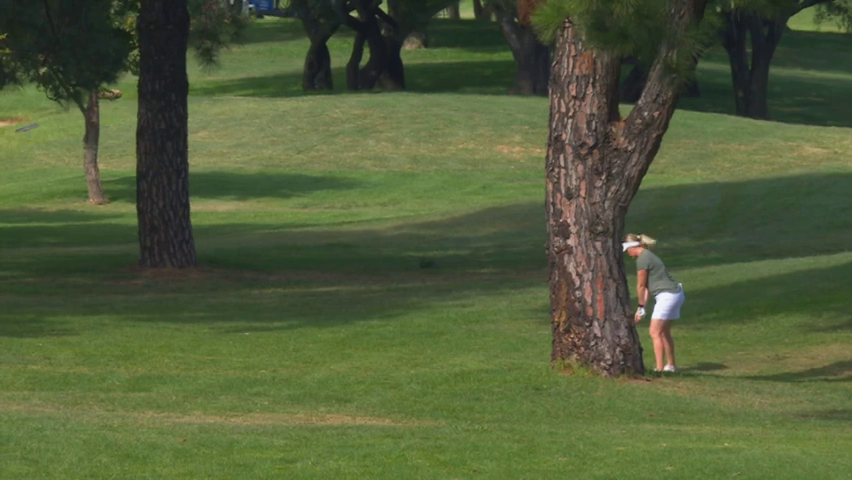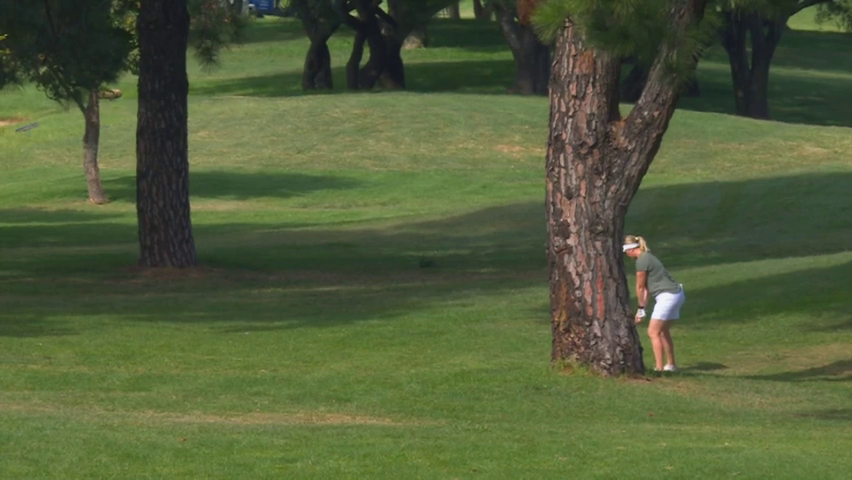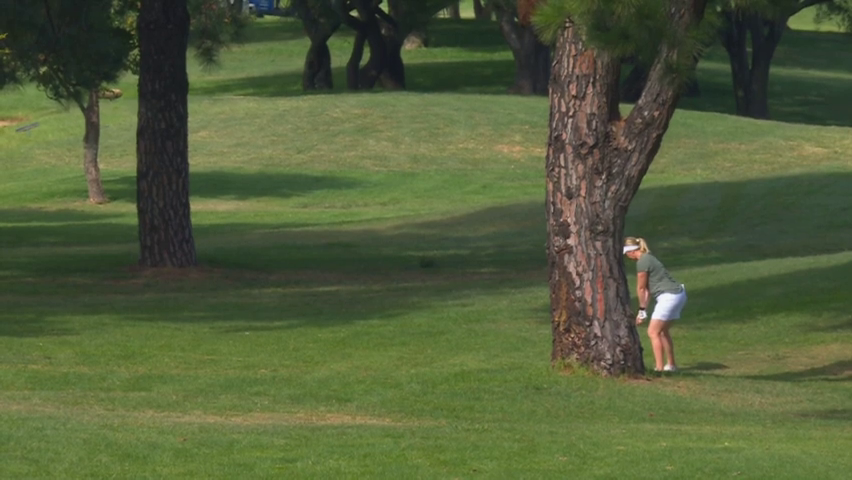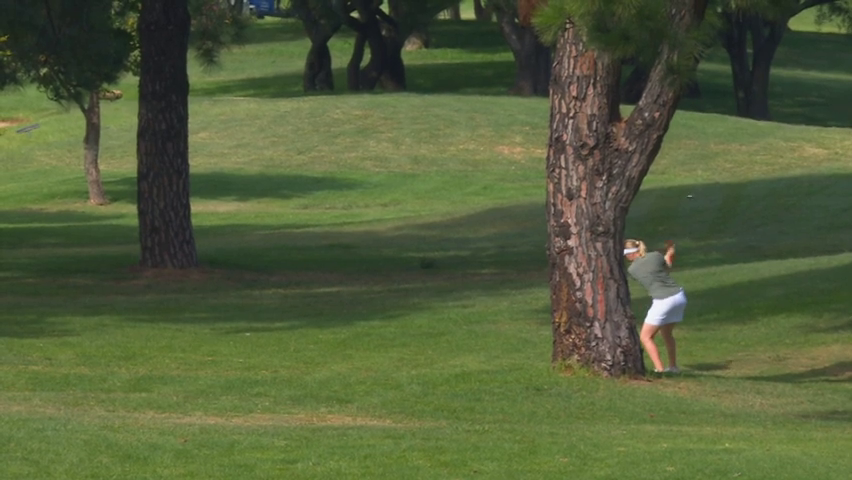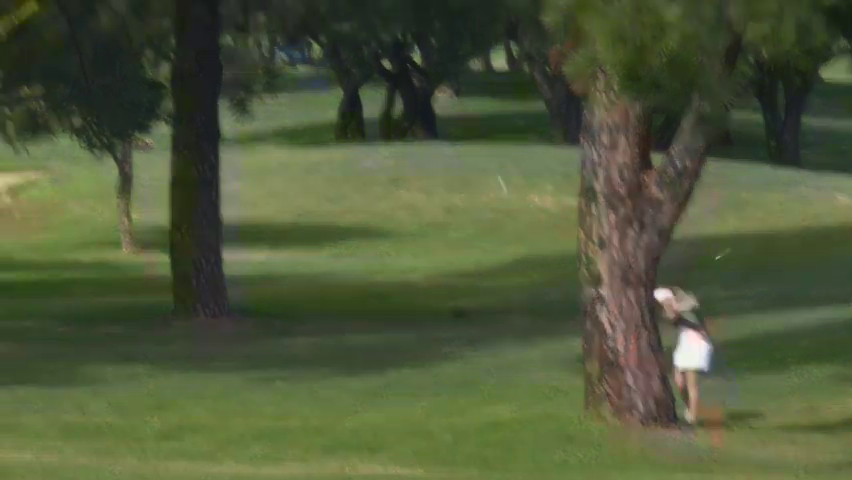
dt=0.7s
person 1, frame 1
left shoulder: (642, 259)
right shoulder: (647, 256)
left elbow: (641, 286)
right elbow: (647, 286)
left wrist: (640, 307)
right wrist: (642, 307)
left hip: (667, 296)
right hip: (675, 294)
left knee: (655, 332)
right knee: (664, 332)
left ankle: (660, 369)
right ankle: (671, 365)
person 1, frame 2
left shoulder: (641, 261)
right shoulder: (647, 257)
left elbow: (640, 287)
right elbow: (647, 287)
left wrist: (640, 308)
right wrist: (642, 309)
left hip: (668, 296)
right hip: (675, 294)
left knee: (653, 332)
right knee: (663, 331)
left ankle: (659, 369)
right ankle: (671, 365)
person 1, frame 3
left shoulder: (642, 262)
right shoulder: (648, 258)
left elbow: (641, 289)
right elbow: (647, 289)
left wrist: (642, 310)
right wrist: (643, 310)
left hip: (669, 297)
right hip: (677, 294)
left knee: (653, 332)
right knee: (662, 331)
left ankle: (659, 369)
right ankle: (671, 365)
person 1, frame 4
left shoulder: (631, 270)
right shoulder: (656, 255)
right elbow: (669, 264)
left wrist: (667, 254)
right wrist: (669, 253)
left hip: (663, 301)
right hip: (679, 296)
left knee: (645, 337)
right knee: (666, 333)
left ankle: (660, 369)
right ankle: (673, 366)
person 1, frame 5
left shoulder: (685, 299)
right shoulder: (669, 311)
right elbow: (673, 314)
left hip: (697, 340)
right hip: (683, 342)
left knee: (691, 381)
right knee: (680, 383)
left ankle: (692, 418)
right ankle: (689, 408)
